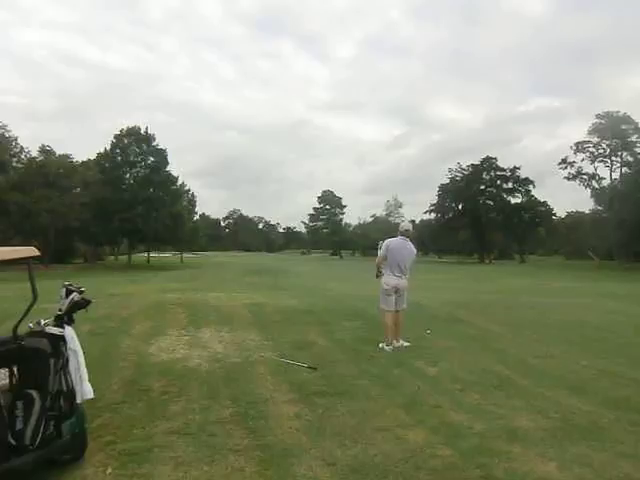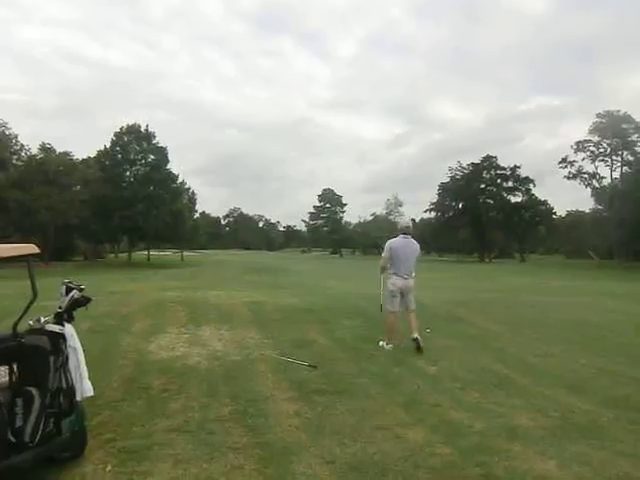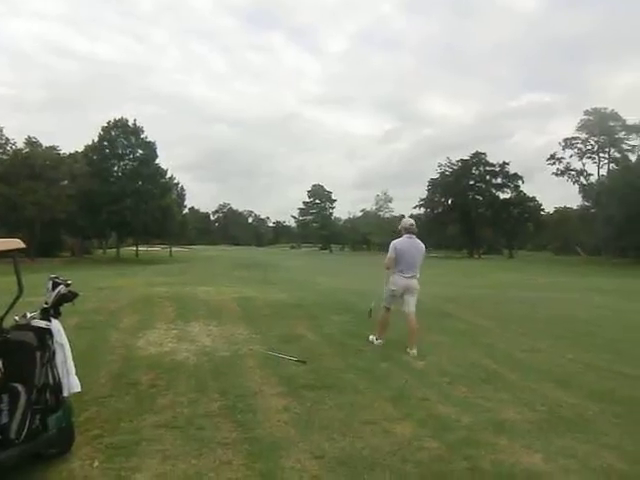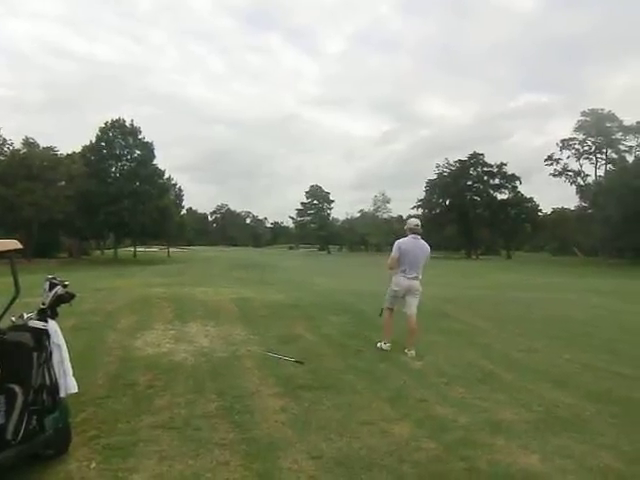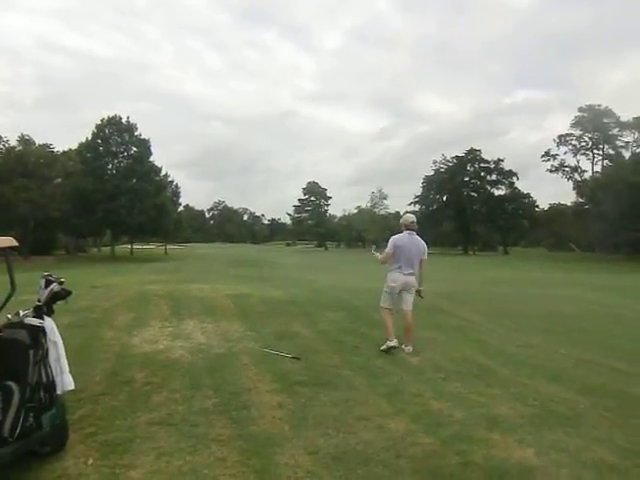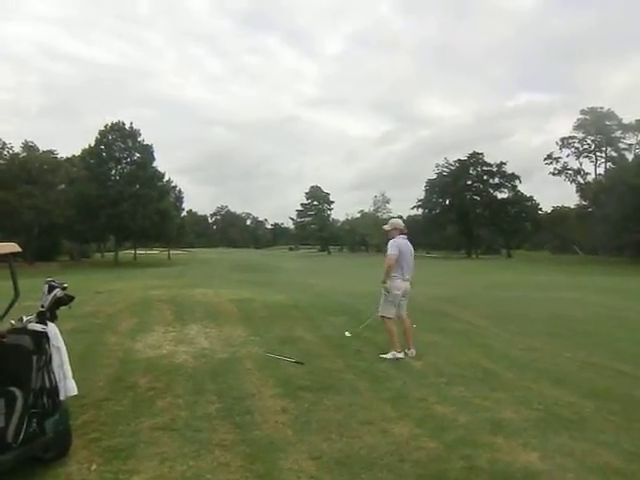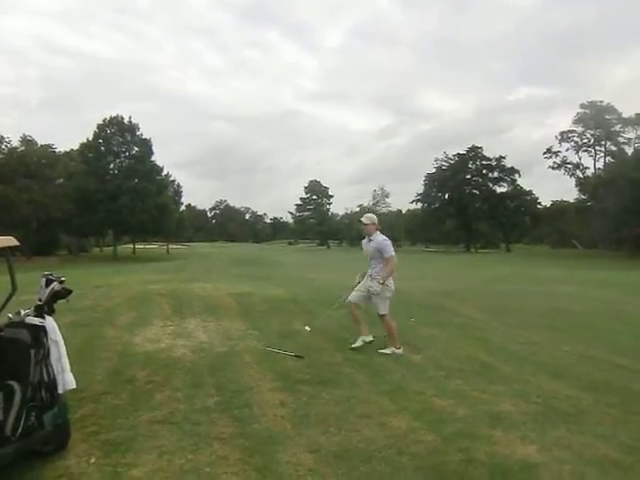
dt=0.4s
person 1, frame 1
left shoulder: (389, 242)
right shoulder: (413, 249)
left elbow: (378, 262)
left wrist: (378, 271)
left hip: (388, 280)
right hip: (402, 281)
left knee: (388, 312)
right knee: (399, 311)
left ankle: (388, 343)
right ankle: (397, 340)
person 1, frame 2
left shoulder: (391, 243)
right shoulder: (416, 245)
left elbow: (383, 264)
left wrist: (382, 270)
left hip: (394, 281)
right hip: (409, 281)
left knee: (392, 312)
right knee: (411, 310)
left ankle: (389, 342)
right ankle: (415, 335)
person 1, frame 3
left shoulder: (396, 243)
right shoulder: (421, 246)
left elbow: (388, 265)
left wrist: (392, 262)
left hip: (396, 280)
right hip: (413, 282)
left knee: (386, 309)
right knee: (411, 314)
left ankle: (378, 338)
right ankle: (412, 347)
person 1, frame 4
left shoulder: (400, 243)
right shoulder: (426, 247)
left elbow: (390, 265)
left hip: (399, 280)
right hip: (415, 283)
left knee: (388, 309)
right knee: (412, 315)
left ankle: (386, 342)
right ankle: (410, 349)
person 1, frame 5
left shoulder: (395, 239)
right shoulder: (422, 243)
left elbow: (383, 260)
right elbow: (421, 268)
left wrist: (378, 255)
right wrist: (420, 286)
left hip: (395, 277)
right hip: (411, 279)
left knee: (386, 308)
right knee: (407, 312)
left ankle: (391, 339)
right ankle: (408, 345)
person 1, frame 6
left shoulder: (394, 243)
right shoulder: (409, 245)
left elbow: (389, 263)
left wrist: (384, 281)
left hip: (394, 283)
right hip: (405, 284)
left knee: (387, 317)
right knee: (403, 316)
left ankle: (397, 351)
right ankle: (410, 348)
person 1, frame 7
left shoulder: (383, 241)
right shoulder: (365, 241)
left elbow: (392, 264)
left wrist: (381, 283)
right wrist: (360, 277)
left hip: (382, 282)
right hip: (369, 279)
left knee: (383, 315)
right knee: (352, 303)
left ankle: (396, 347)
right ankle: (365, 335)
